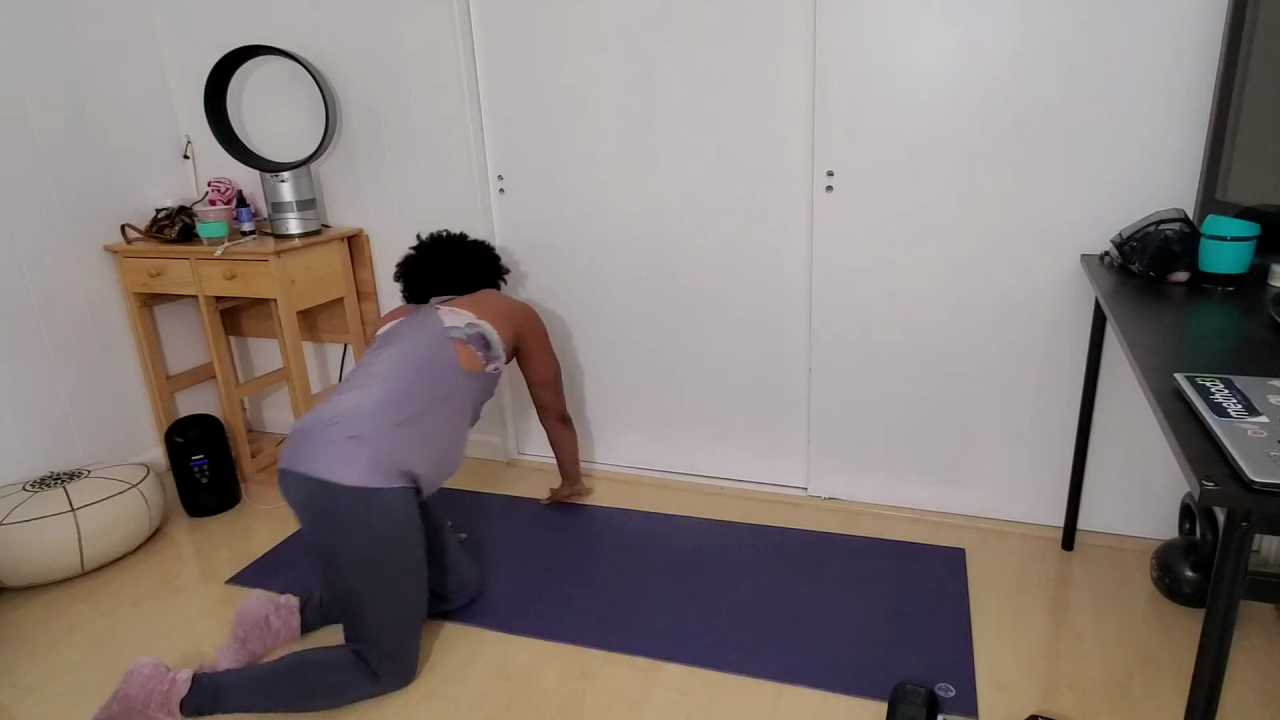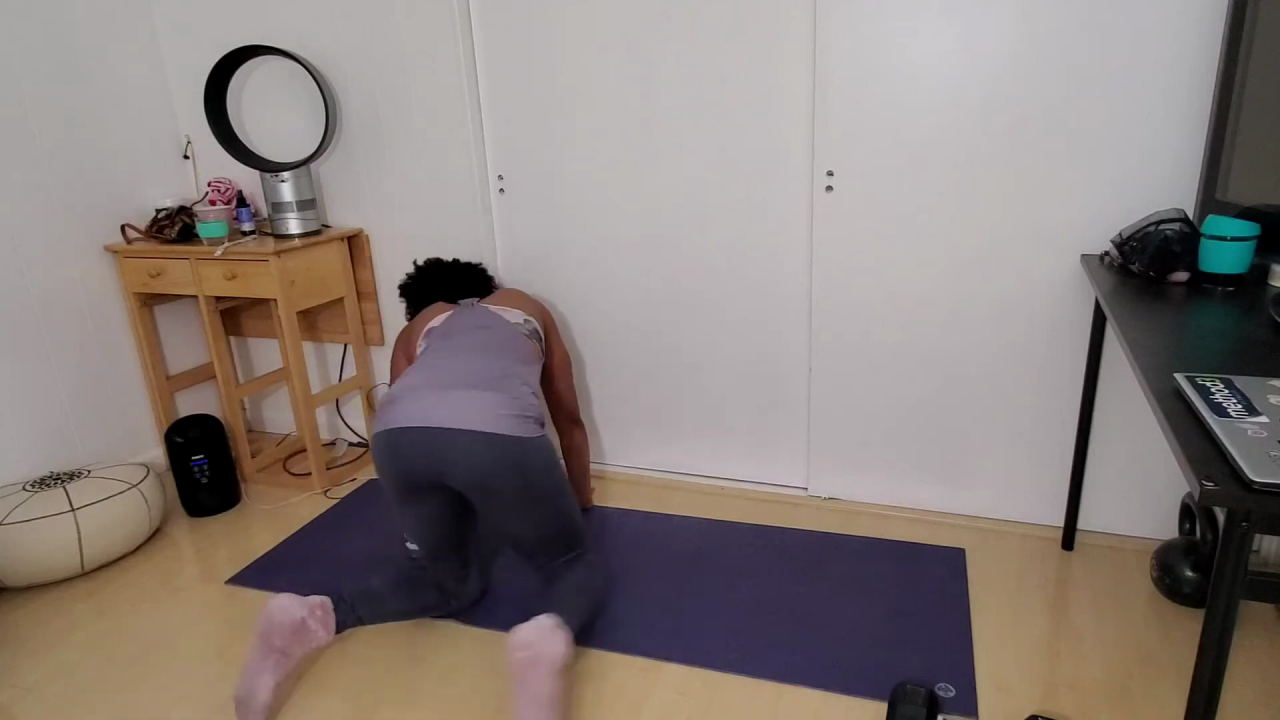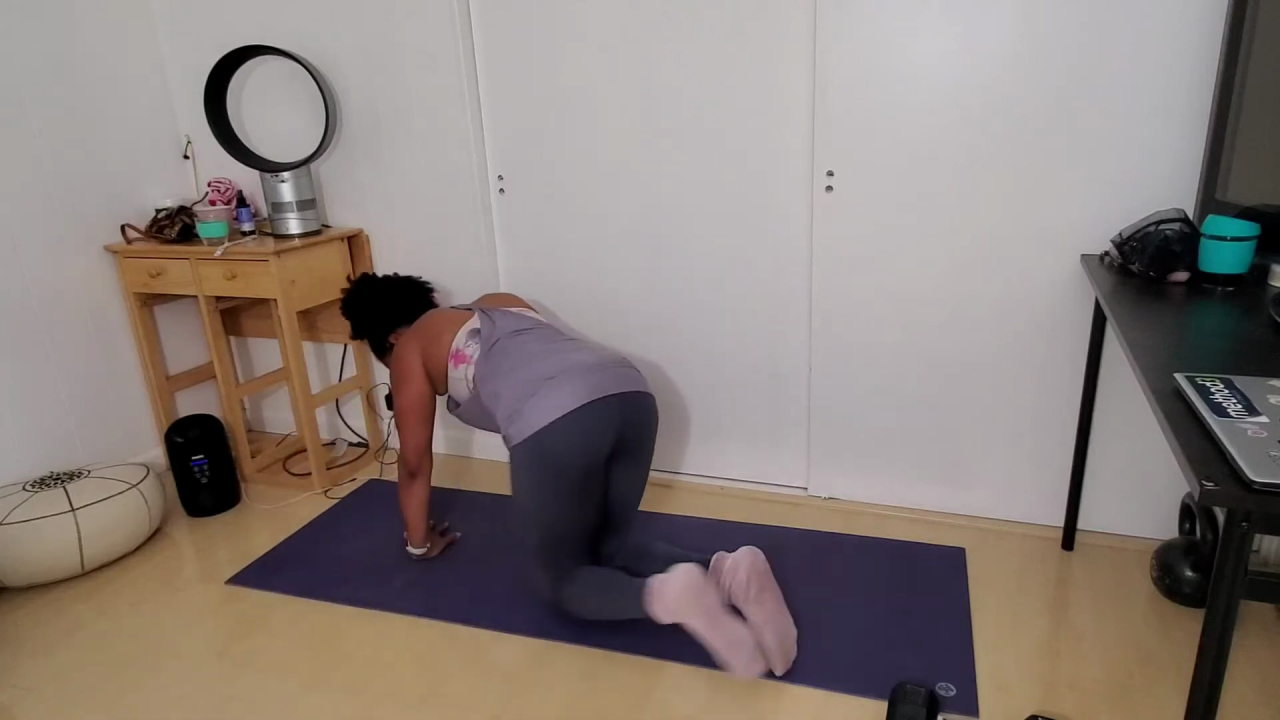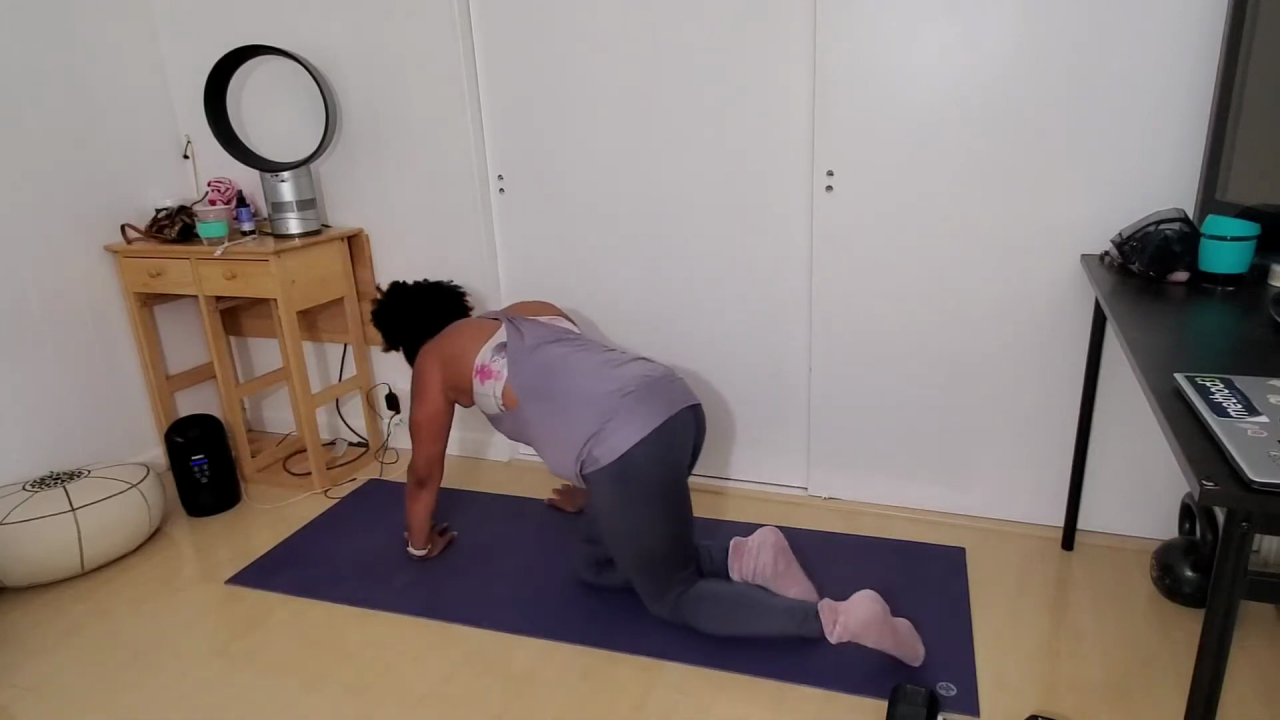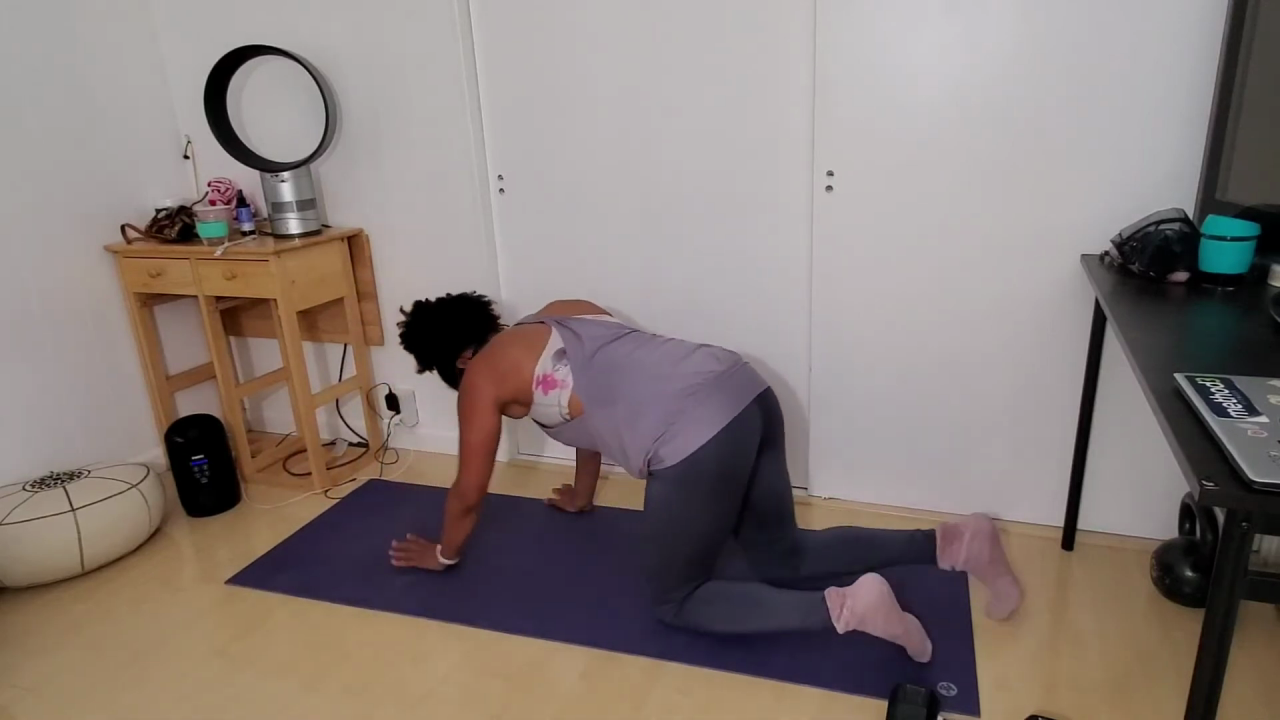
dt=0.5s
person 1, frame 1
left shoulder: (396, 319)
right shoulder: (511, 313)
right elbow: (555, 413)
left wrist: (424, 527)
right wrist: (570, 481)
left hip: (309, 463)
right hip: (356, 484)
left knee: (457, 585)
right knee: (385, 666)
left ankle: (290, 613)
person 1, frame 2
left shoulder: (416, 328)
right shoulder: (528, 307)
right elbow: (569, 414)
left wrist: (421, 534)
right wrist: (580, 493)
left hip: (401, 431)
right hip: (500, 435)
left knee: (451, 583)
right knee: (576, 566)
left ankle: (309, 618)
right ankle: (548, 640)
person 1, frame 3
left shoulder: (410, 346)
right shoulder: (501, 302)
left elbow: (414, 463)
left wrist: (420, 540)
right wrist: (569, 496)
left hip: (555, 420)
right hip: (628, 393)
left knee: (565, 577)
right knee: (608, 548)
left ankle: (672, 594)
right ankle: (729, 572)
person 1, frame 4
left shoulder: (434, 359)
right shoulder: (530, 310)
left elbow: (424, 473)
left wrist: (420, 541)
right wrist: (579, 492)
left hip: (629, 445)
right hip: (675, 402)
left knee: (671, 597)
right knee: (600, 567)
left ankle: (838, 617)
right ankle: (747, 553)
person 1, frame 5
left shoulder: (484, 374)
right shoulder: (564, 313)
left elbow: (468, 495)
left wrist: (441, 554)
right wrist: (580, 496)
left hip: (697, 440)
right hip: (744, 392)
left knee: (677, 601)
right knee: (783, 558)
left ankle: (845, 606)
right ankle: (955, 541)
